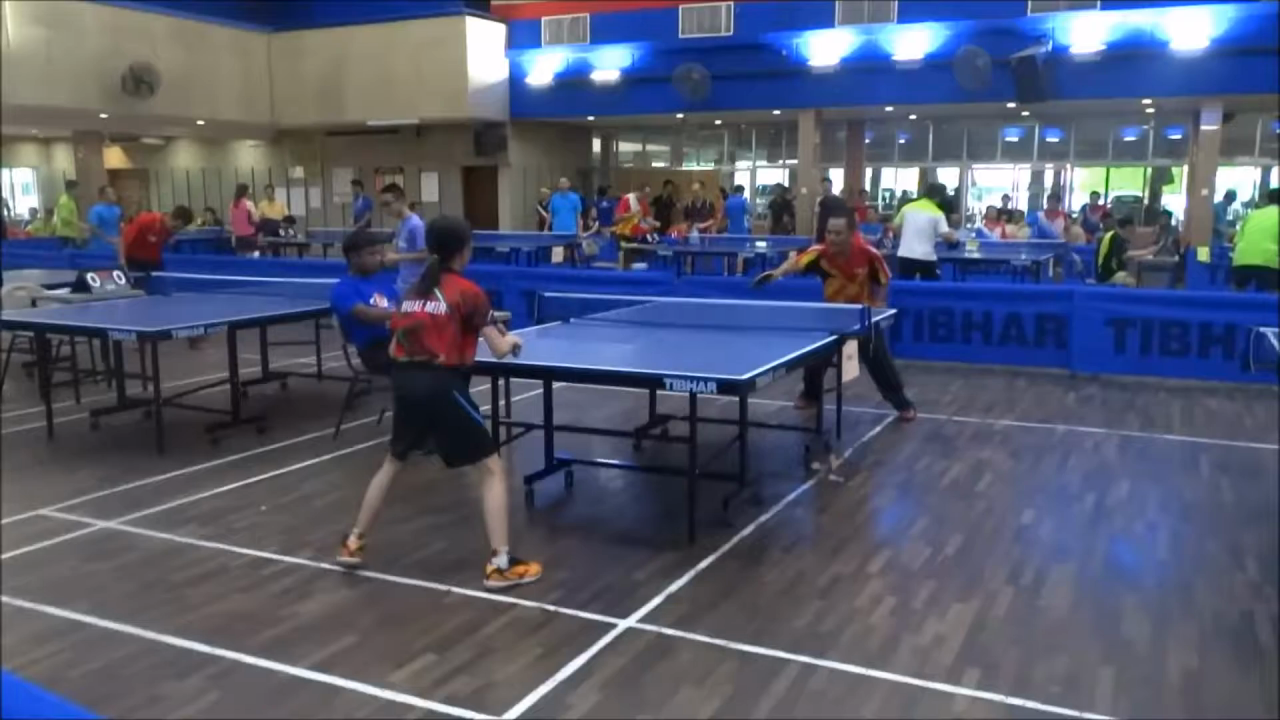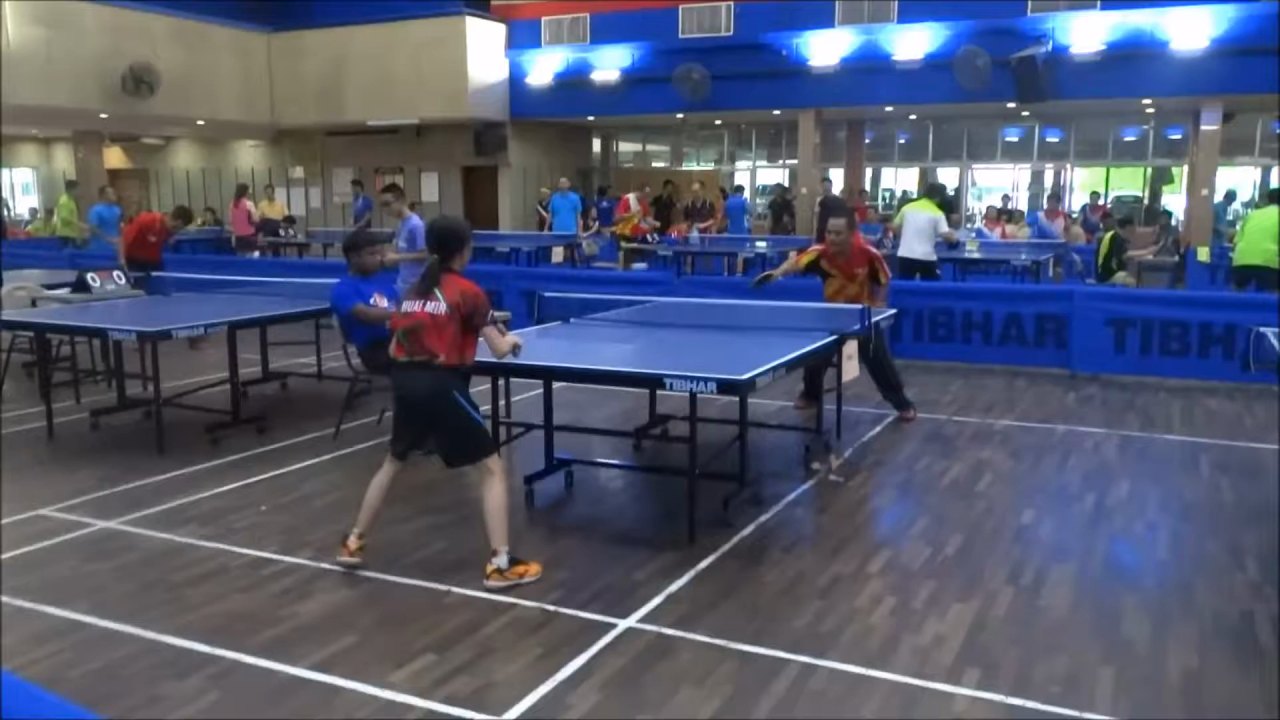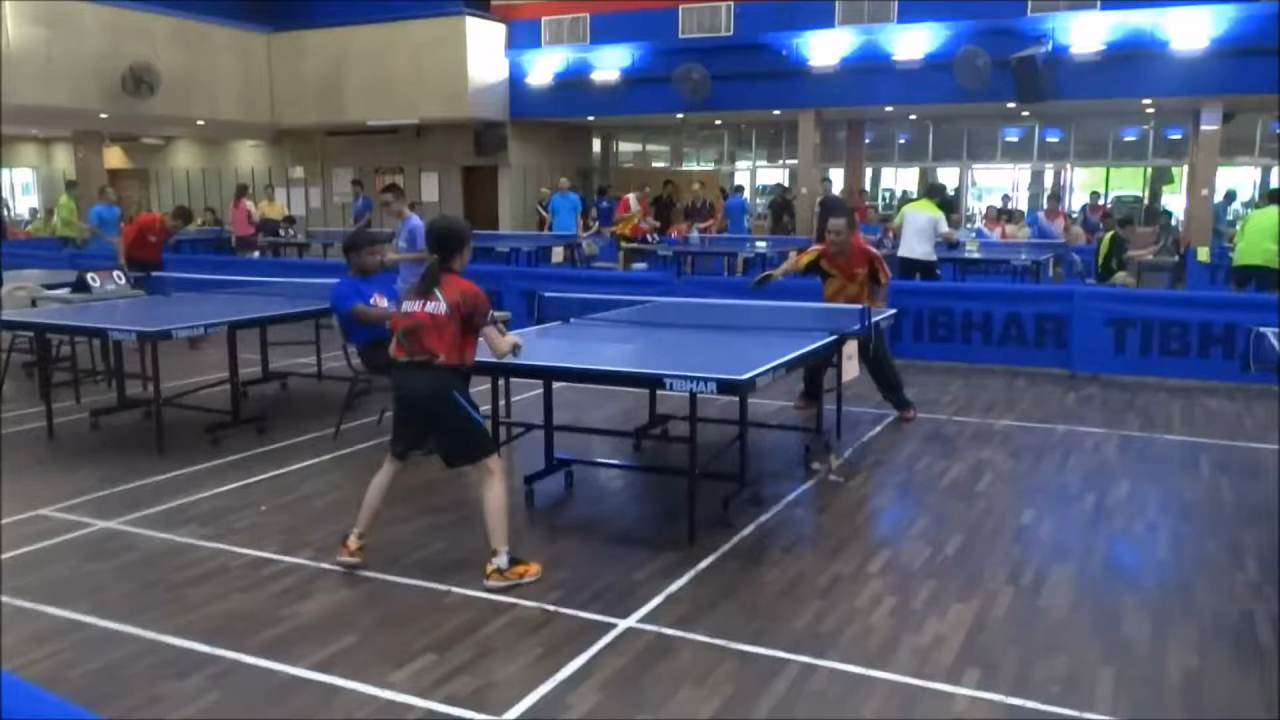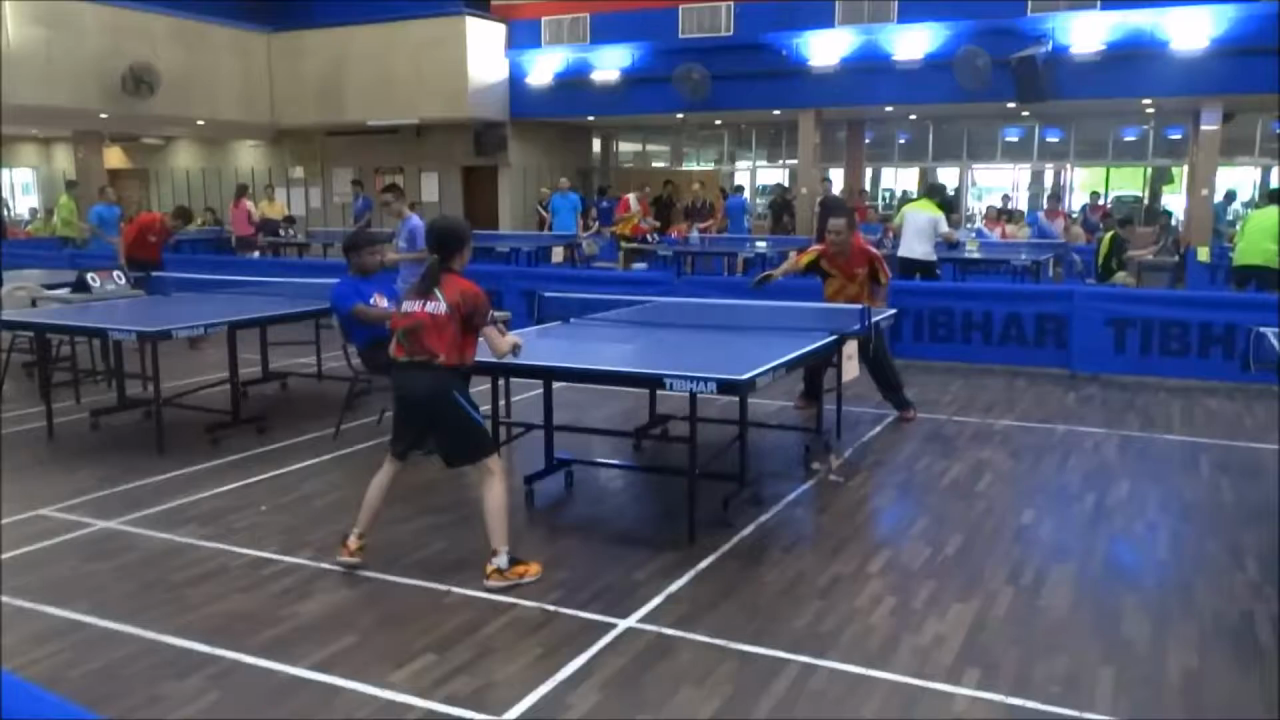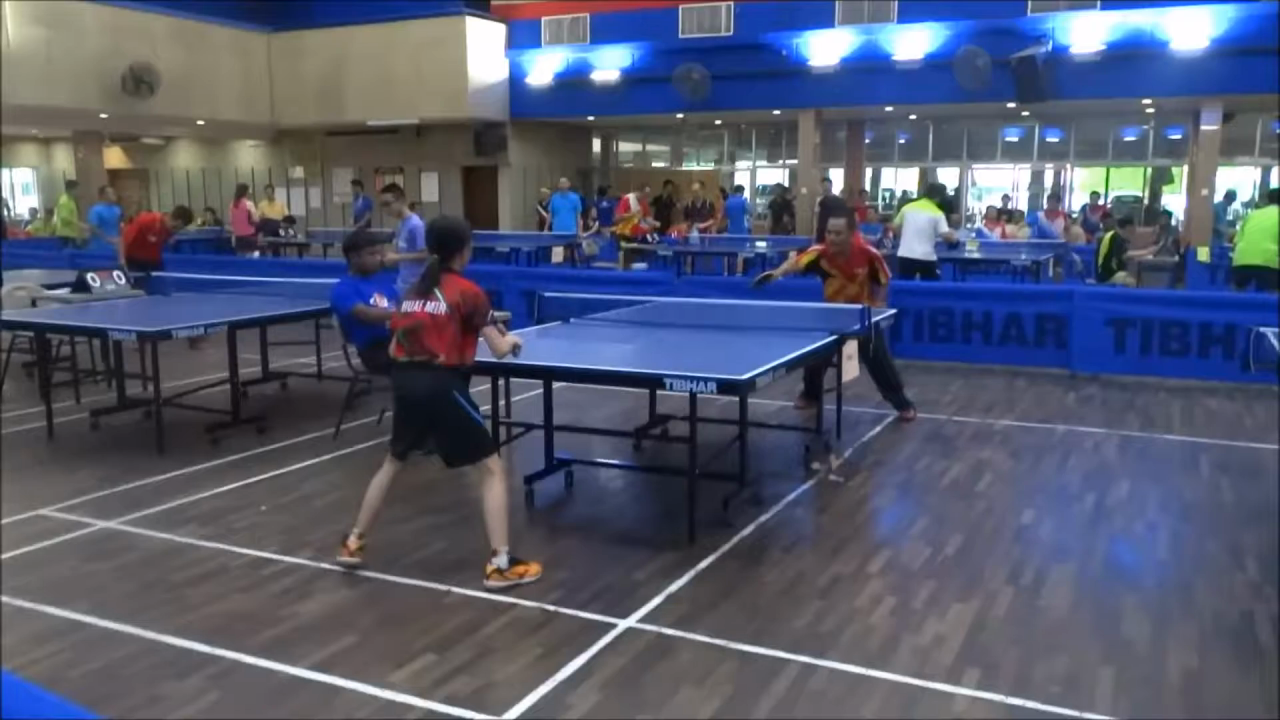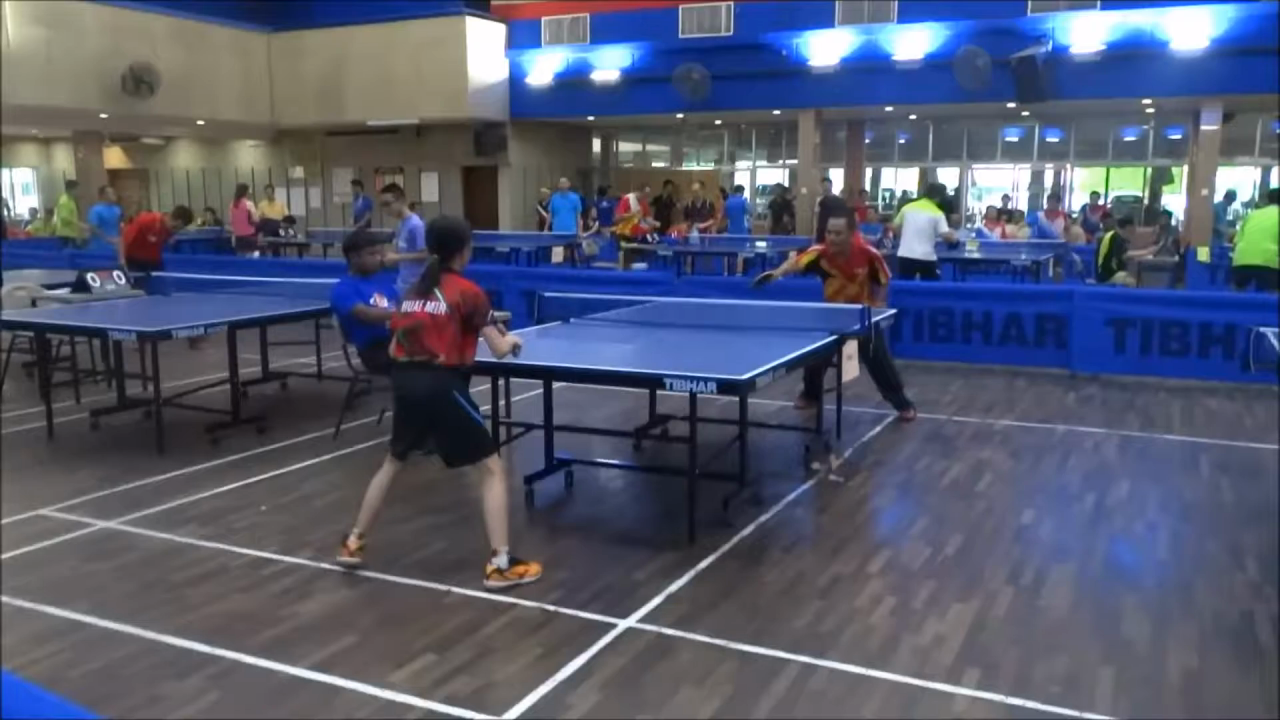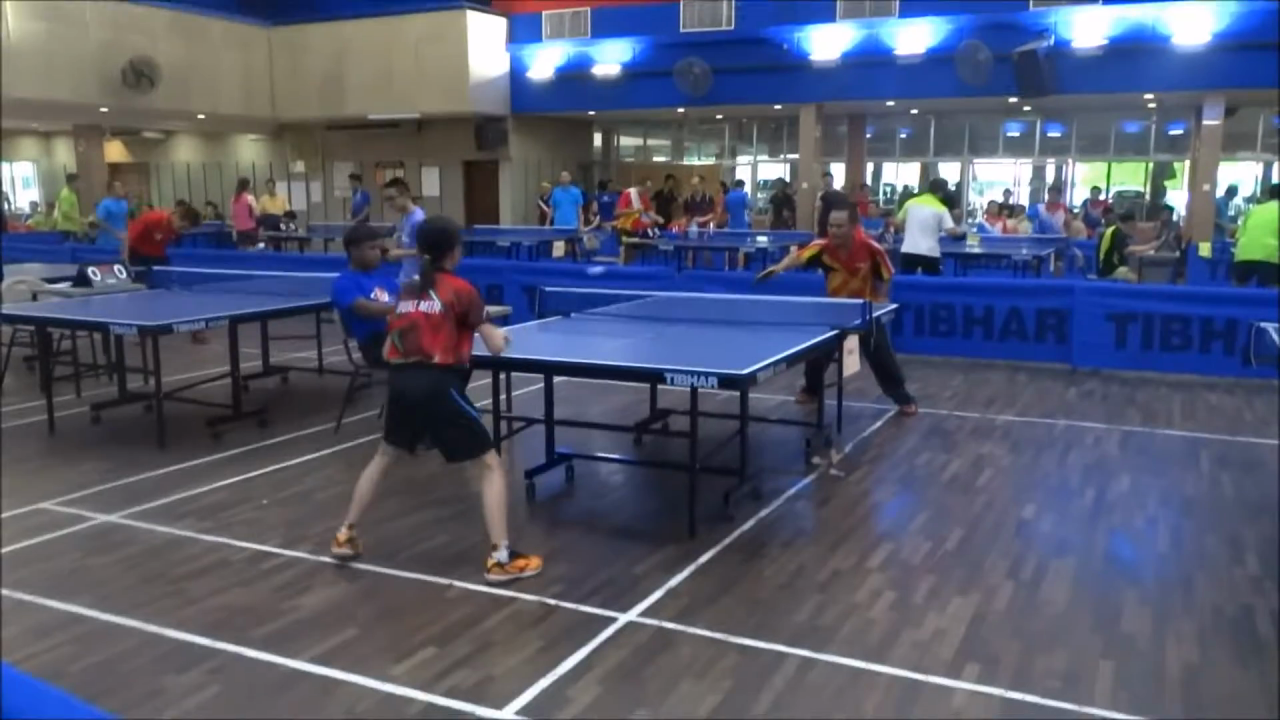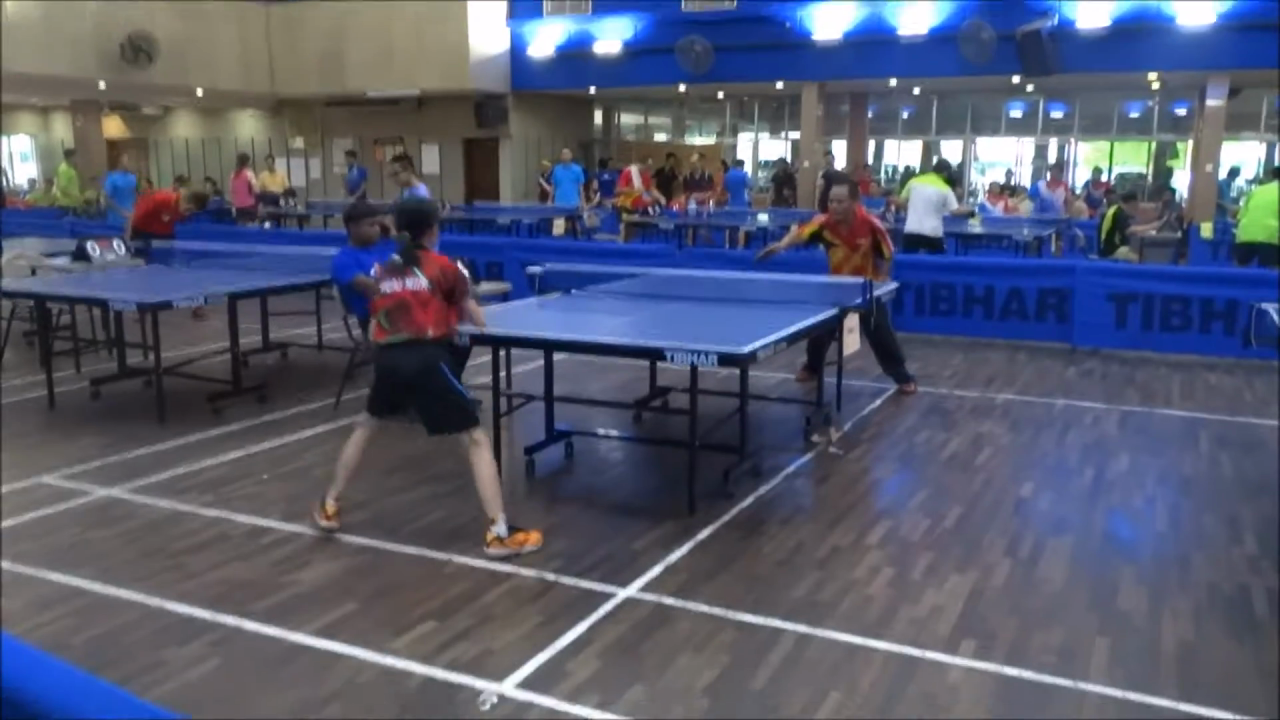
dt=0.1s
person 1, frame 1
left shoulder: (413, 289)
right shoulder: (468, 292)
left elbow: (394, 348)
right elbow: (499, 349)
right wrist: (512, 340)
left hip: (406, 384)
right hip: (442, 386)
left knee: (392, 463)
right knee: (492, 469)
left ankle: (353, 542)
right ankle: (500, 564)
person 1, frame 2
left shoulder: (413, 290)
right shoulder: (468, 292)
left elbow: (395, 347)
right elbow: (499, 350)
right wrist: (511, 340)
left hip: (405, 383)
right hip: (442, 386)
left knee: (392, 462)
right knee: (491, 469)
left ankle: (353, 542)
right ankle: (500, 564)
person 1, frame 3
left shoulder: (414, 289)
right shoulder: (468, 292)
left elbow: (394, 348)
right elbow: (498, 349)
right wrist: (511, 339)
left hip: (405, 384)
right hip: (442, 386)
left knee: (392, 462)
right knee: (492, 470)
left ankle: (353, 542)
right ankle: (499, 564)
person 1, frame 4
left shoulder: (413, 290)
right shoulder: (468, 292)
left elbow: (394, 348)
right elbow: (499, 350)
right wrist: (511, 340)
left hip: (405, 383)
right hip: (442, 386)
left knee: (392, 462)
right knee: (492, 470)
left ankle: (353, 542)
right ankle: (499, 564)
person 1, frame 5
left shoulder: (414, 289)
right shoulder: (468, 292)
left elbow: (394, 347)
right elbow: (499, 350)
right wrist: (512, 340)
left hip: (405, 384)
right hip: (442, 386)
left knee: (392, 463)
right knee: (492, 470)
left ankle: (353, 542)
right ankle: (500, 563)
person 1, frame 6
left shoulder: (414, 289)
right shoulder: (468, 292)
left elbow: (394, 347)
right elbow: (499, 350)
right wrist: (511, 339)
left hip: (405, 383)
right hip: (442, 386)
left knee: (392, 463)
right knee: (492, 470)
left ankle: (353, 542)
right ankle: (500, 563)
person 1, frame 7
left shoulder: (406, 290)
right shoulder: (460, 290)
left elbow: (388, 349)
right elbow: (495, 347)
right wrist: (498, 334)
left hip: (401, 383)
right hip: (436, 385)
left knee: (384, 458)
right knee: (490, 467)
left ankle: (344, 533)
right ankle: (501, 557)
person 1, frame 8
left shoulder: (384, 272)
right shoulder: (443, 267)
left elbow: (374, 329)
right elbow: (477, 320)
right wrist: (455, 309)
left hip: (388, 360)
right hip: (427, 360)
left knee: (365, 429)
right knee: (477, 442)
left ankle: (330, 506)
right ankle: (499, 532)
person 2, frame 1
left shoulder: (868, 254)
right shoulder: (820, 252)
left elbow: (883, 280)
right elbow: (796, 262)
left wrist: (878, 304)
right wrist: (778, 273)
left knee: (879, 359)
left ankle: (903, 403)
right ankle: (811, 395)
person 2, frame 2
left shoulder: (868, 253)
right shoulder: (820, 252)
left elbow: (883, 280)
right elbow: (796, 262)
left wrist: (878, 304)
right wrist: (778, 272)
left knee: (879, 359)
left ankle: (903, 403)
right ankle: (811, 395)
person 2, frame 3
left shoulder: (868, 254)
right shoulder: (820, 253)
left elbow: (883, 280)
right elbow: (796, 262)
left wrist: (878, 304)
right wrist: (778, 272)
left knee: (879, 359)
left ankle: (903, 404)
right ankle: (811, 395)
person 2, frame 4
left shoulder: (868, 254)
right shoulder: (820, 252)
left elbow: (883, 280)
right elbow: (796, 262)
left wrist: (878, 304)
right wrist: (778, 272)
left knee: (879, 359)
left ankle: (903, 404)
right ankle: (811, 395)
person 2, frame 5
left shoulder: (868, 254)
right shoulder: (820, 253)
left elbow: (883, 280)
right elbow: (796, 262)
left wrist: (878, 304)
right wrist: (777, 273)
left knee: (879, 359)
left ankle: (903, 403)
right ankle: (811, 395)
person 2, frame 6
left shoulder: (868, 254)
right shoulder: (820, 252)
left elbow: (883, 280)
right elbow: (796, 262)
left wrist: (878, 304)
right wrist: (777, 273)
left knee: (879, 359)
left ankle: (903, 403)
right ankle: (811, 395)
person 2, frame 7
left shoulder: (870, 248)
right shoulder: (823, 247)
left elbow: (886, 276)
right elbow: (798, 257)
left wrist: (880, 301)
right wrist: (780, 268)
left knee: (880, 355)
left ankle: (904, 398)
right ankle: (812, 390)
person 2, frame 8
left shoulder: (871, 225)
right shoulder: (824, 223)
left elbow: (887, 254)
right elbow: (800, 234)
left wrist: (882, 279)
right wrist: (781, 245)
left knee: (881, 333)
left ankle: (903, 377)
right ankle: (812, 368)
